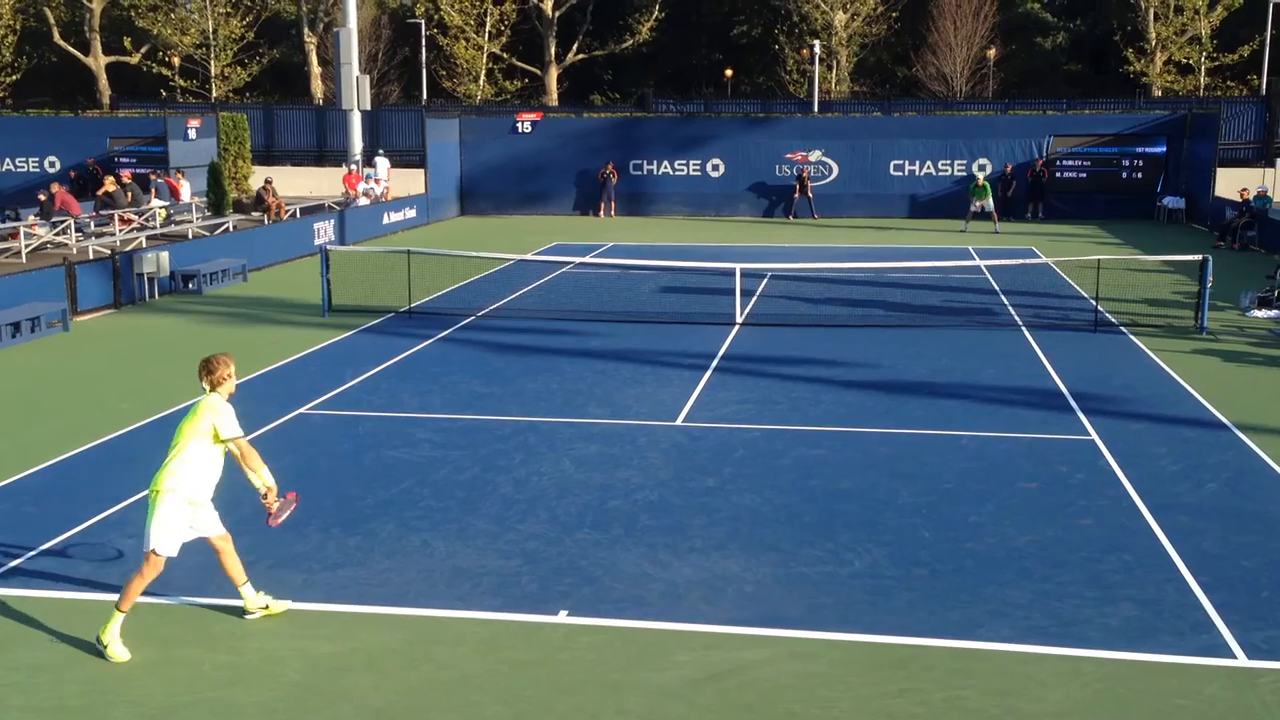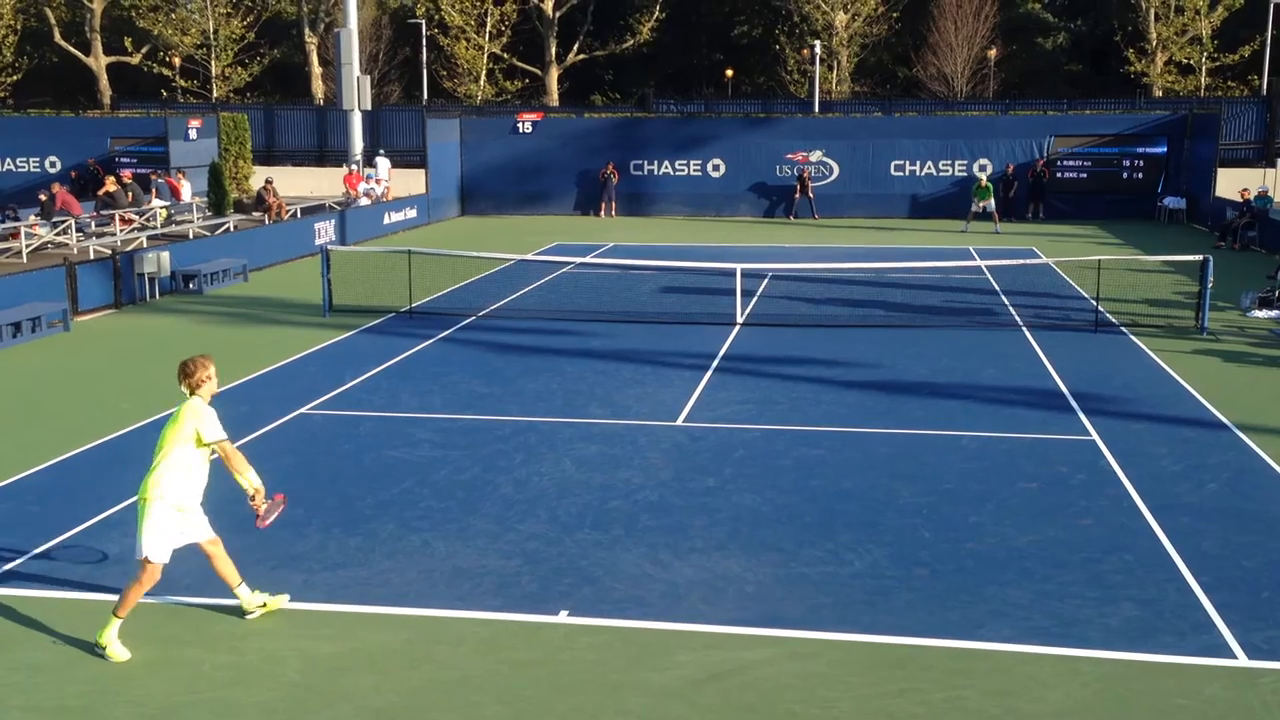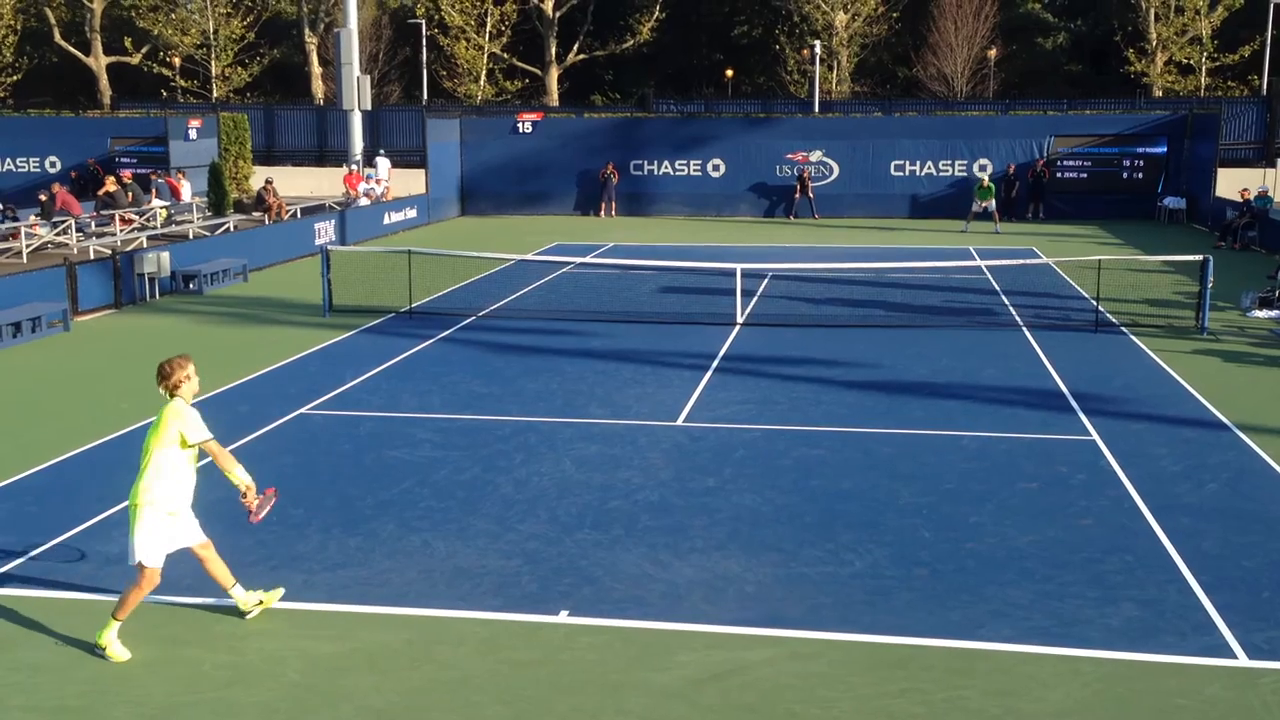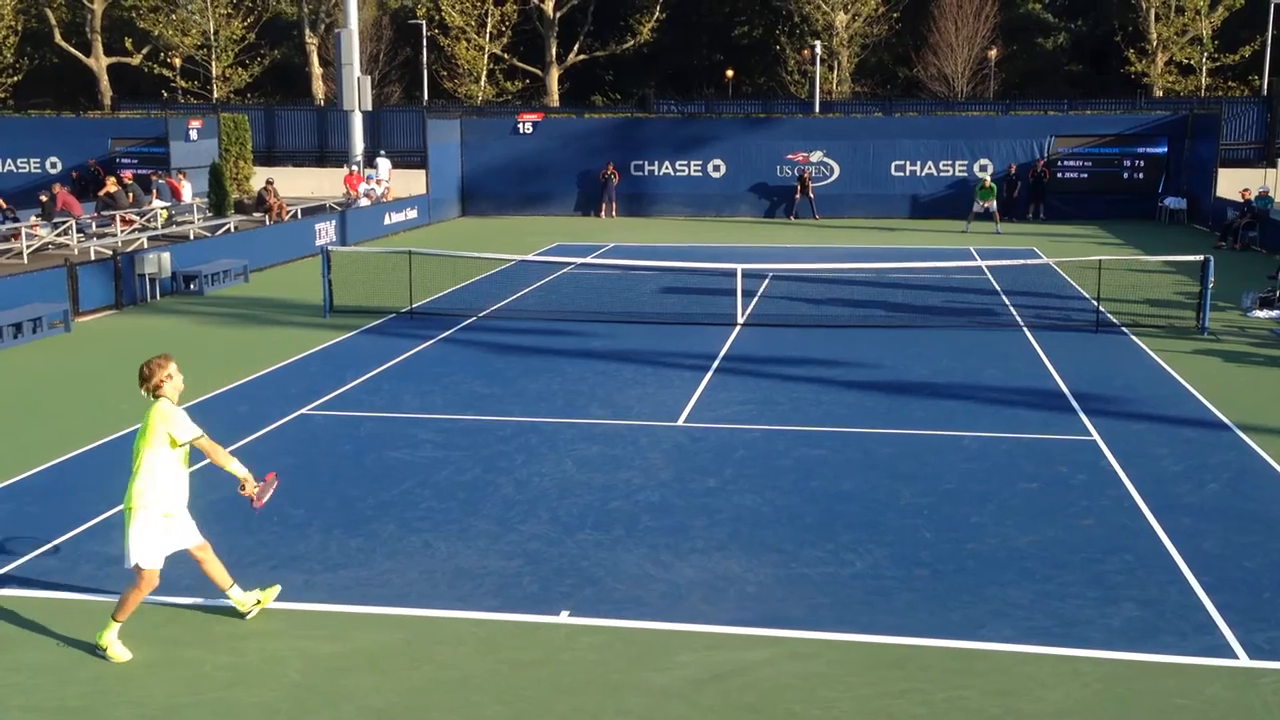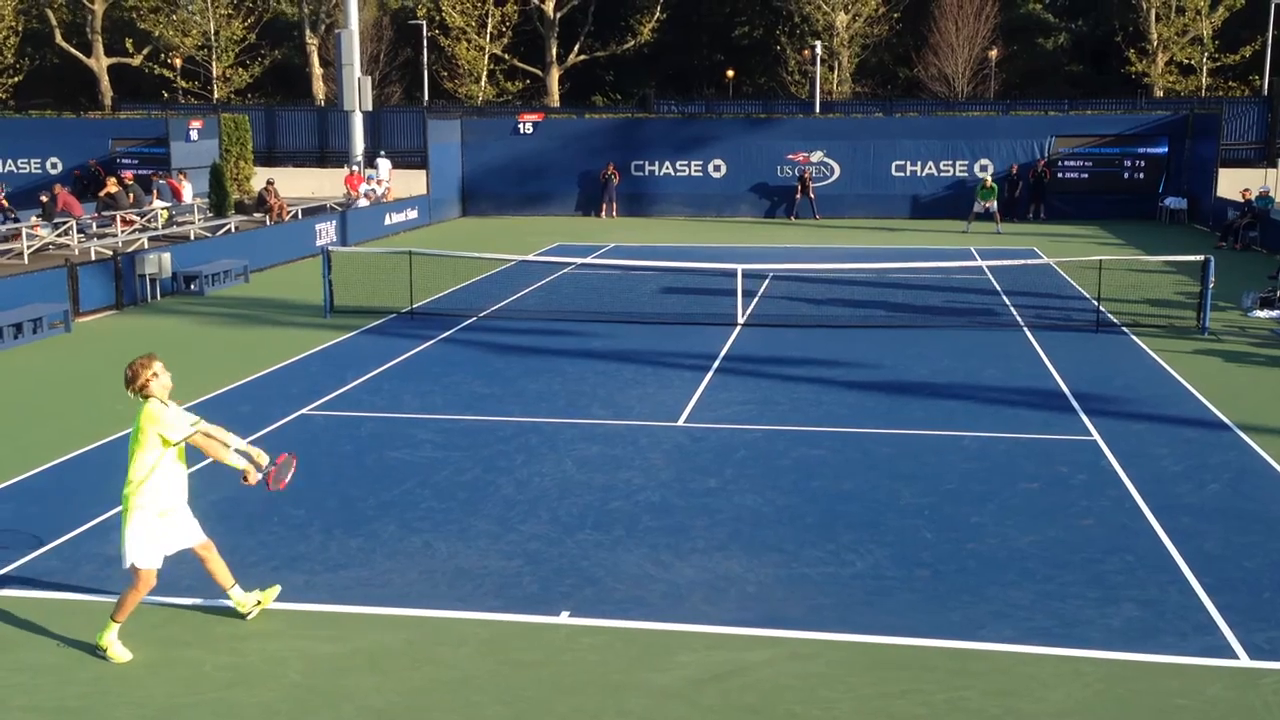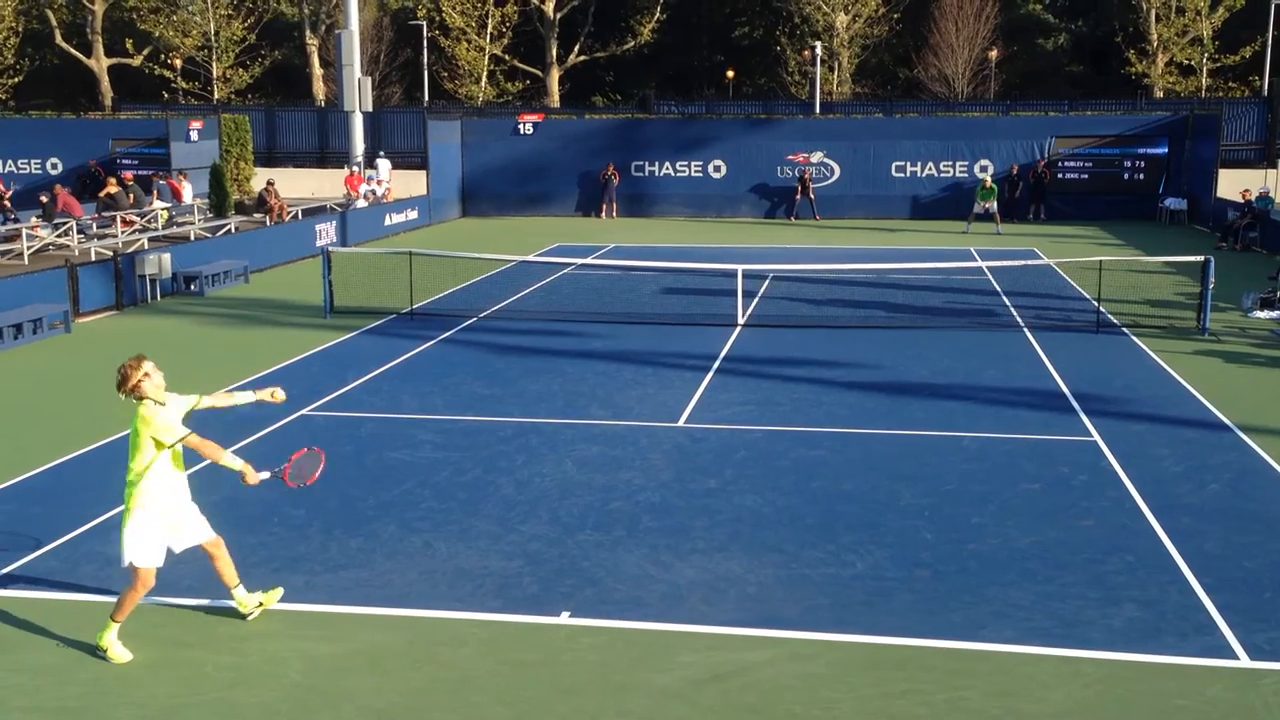
dt=0.1s
person 1, frame 1
left shoulder: (211, 406)
right shoulder: (219, 407)
left elbow: (239, 455)
right elbow: (247, 452)
left wrist: (262, 488)
right wrist: (270, 483)
left hip: (194, 495)
right hip: (173, 493)
left knee: (224, 541)
right knee: (153, 564)
left ankle: (253, 601)
right ankle: (110, 631)
person 1, frame 2
left shoulder: (193, 411)
right shoulder: (201, 412)
left elbow: (226, 458)
right elbow: (231, 456)
left wrist: (250, 490)
right wrist: (258, 486)
left hip: (183, 502)
right hip: (161, 501)
left knee: (214, 545)
right knee: (150, 573)
left ankle: (251, 600)
right ankle: (107, 636)
person 1, frame 3
left shoulder: (180, 412)
right shoulder: (182, 413)
left elbow: (217, 457)
right elbow: (218, 454)
left wrist: (241, 486)
right wrist: (248, 483)
left hip: (175, 505)
right hip: (153, 505)
left knee: (205, 548)
right knee: (148, 578)
left ankle: (245, 600)
right ankle: (107, 637)
person 1, frame 4
left shoulder: (171, 411)
right shoulder: (165, 413)
left elbow: (209, 445)
right elbow: (211, 450)
left wrist: (243, 475)
right wrist: (245, 474)
left hip: (172, 506)
right hip: (147, 508)
left knee: (203, 550)
right knee: (147, 580)
left ankle: (244, 600)
right ankle: (107, 637)
person 1, frame 5
left shoulder: (168, 408)
right shoulder: (156, 413)
left elbow: (211, 429)
right elbow: (206, 445)
left wrist: (250, 449)
right wrist: (245, 465)
left hip: (171, 504)
right hip: (145, 508)
left knee: (207, 549)
right knee: (144, 580)
left ankle: (244, 601)
right ankle: (107, 638)
person 1, frame 6
left shoulder: (170, 402)
right shoulder: (147, 414)
left elbow: (214, 399)
right elbow: (201, 446)
left wrist: (257, 394)
right wrist: (243, 467)
left hip: (175, 501)
right hip: (146, 509)
left knee: (216, 545)
right knee: (143, 579)
left ankle: (246, 601)
right ankle: (108, 638)
